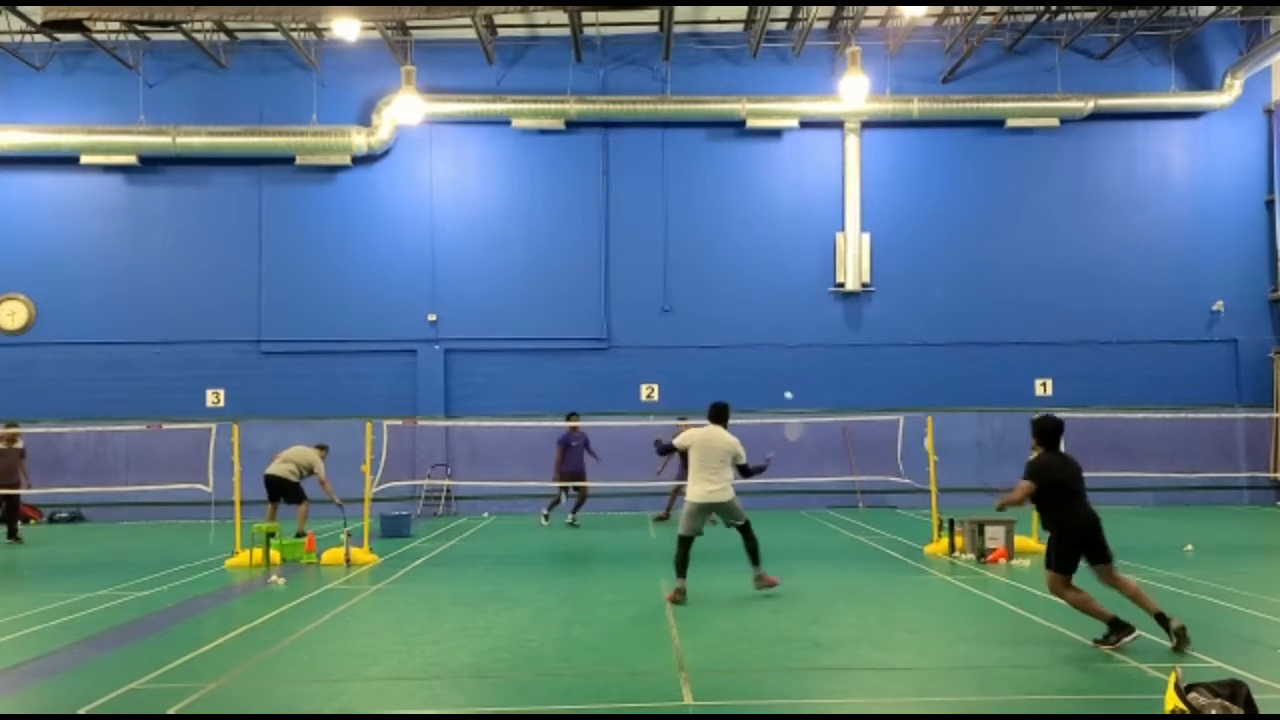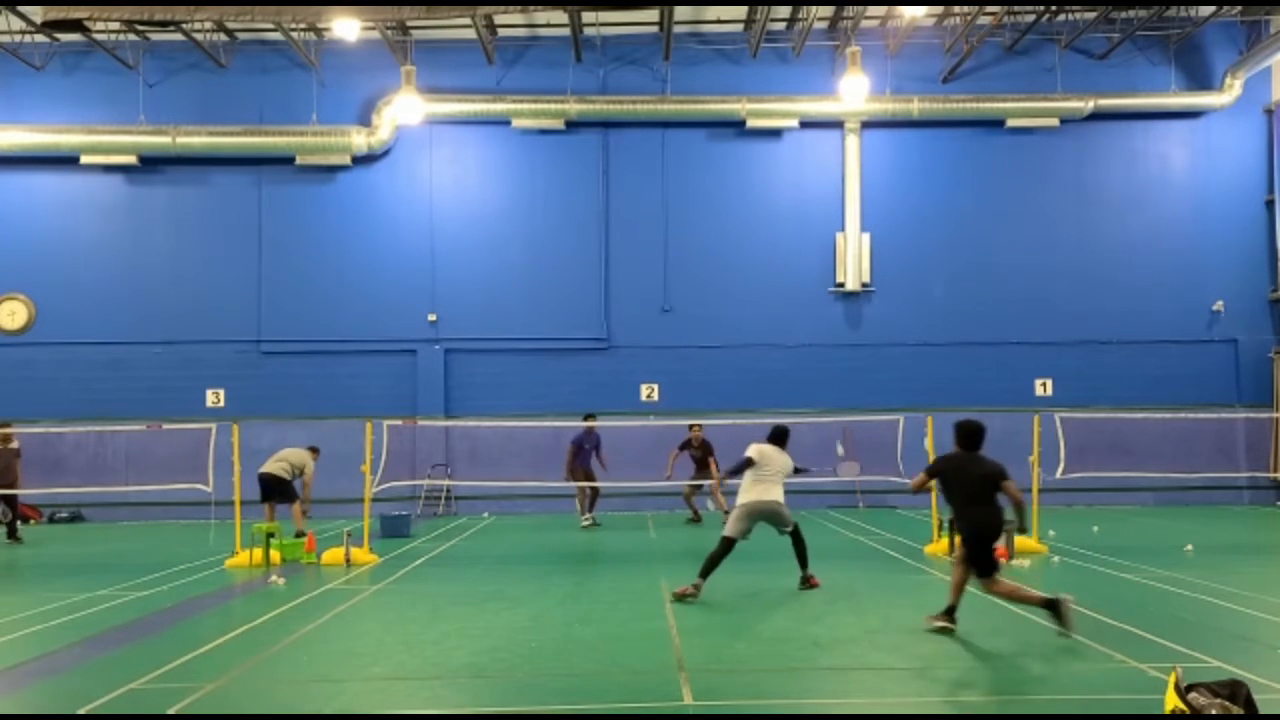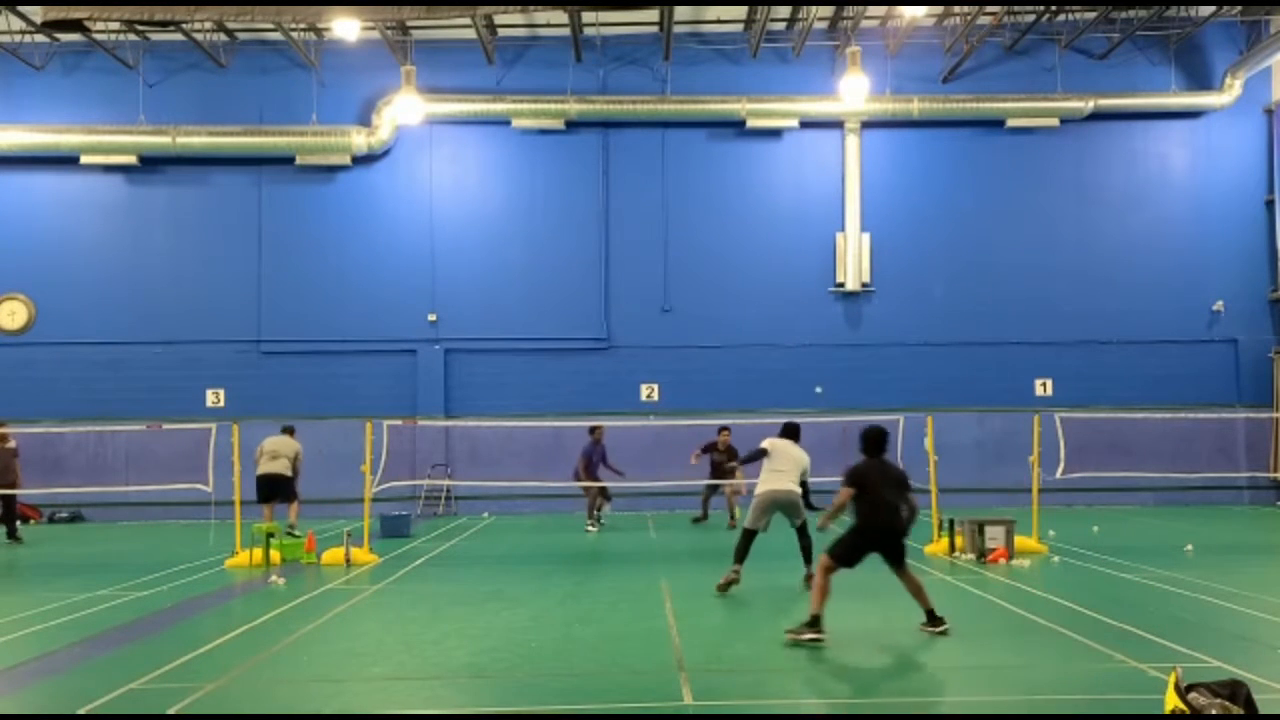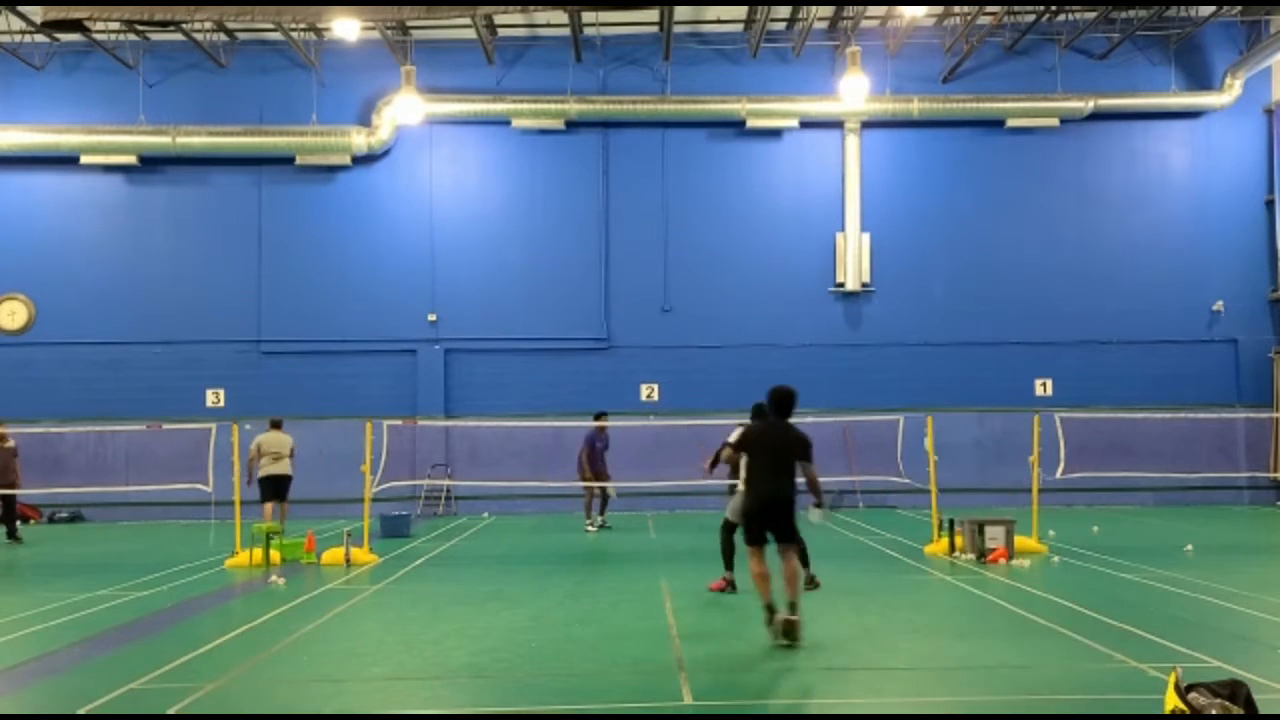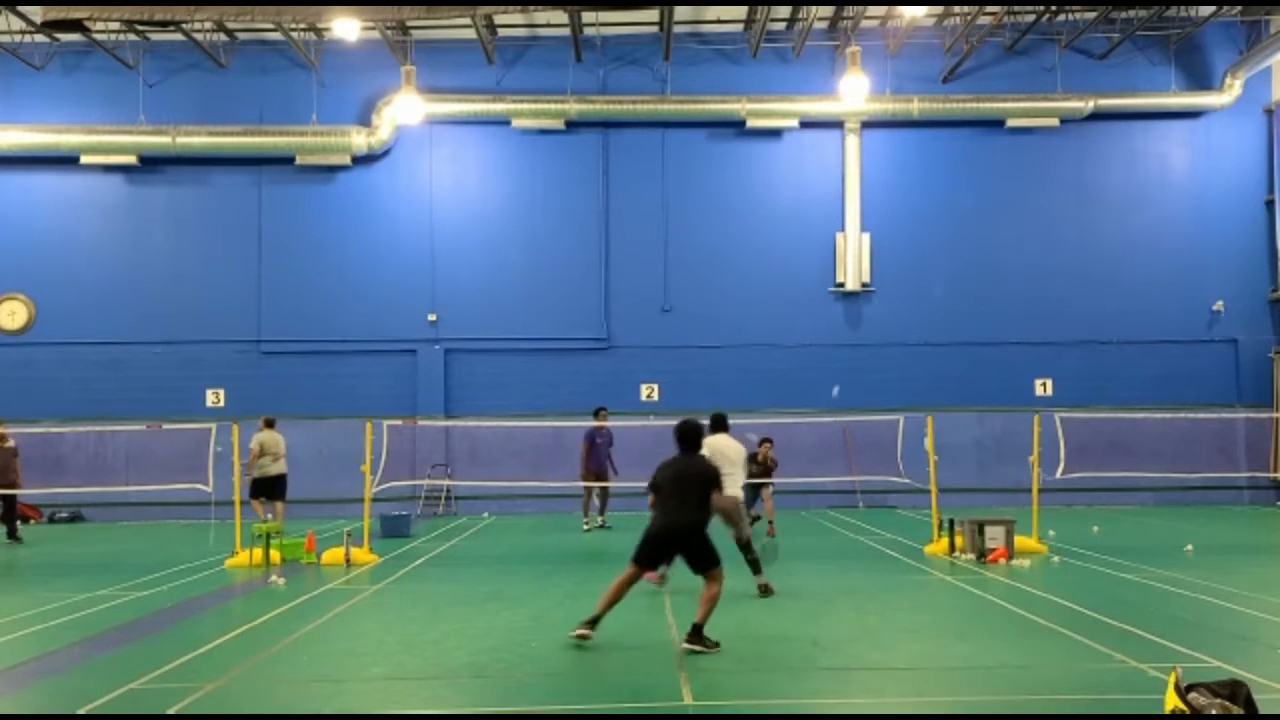
dt=0.3s
person 1, frame 1
left shoulder: (1037, 465)
right shoulder: (1069, 461)
left elbow: (1018, 498)
left wrist: (1003, 502)
left hip: (1067, 530)
right hip: (1090, 523)
left knee: (1058, 586)
right knee: (1112, 577)
left ankle: (1119, 627)
right ankle: (1167, 623)
person 1, frame 2
left shoulder: (945, 462)
right shoulder: (993, 466)
left elbow: (914, 487)
right elbow: (1016, 497)
left wrist: (926, 485)
right wrist: (1021, 522)
left hip: (974, 528)
right hip: (992, 524)
left knee: (991, 584)
right knee: (962, 558)
left ankle: (1053, 604)
right ankle: (948, 615)
person 1, frame 3
left shoulder: (857, 471)
right shoulder: (898, 472)
left elbow: (841, 501)
right elbow: (912, 506)
left wrist: (824, 519)
right wrist: (904, 527)
left hip: (867, 529)
right hip: (894, 529)
left knee: (823, 567)
right knee: (902, 571)
left ankle: (814, 625)
right ankle: (934, 619)
person 1, frame 4
left shoulder: (752, 431)
right shoulder: (800, 438)
left elbow: (727, 457)
right elbow: (810, 476)
right wrist: (818, 497)
left hip: (755, 500)
right hip: (784, 502)
left knee: (756, 557)
right knee: (789, 555)
left ankle: (772, 612)
right ankle: (793, 611)
person 1, frame 5
left shoulder: (664, 468)
right shoulder: (708, 469)
left elbow: (652, 503)
right elbow: (718, 505)
left hip: (660, 528)
right hip: (689, 531)
left knee: (628, 577)
right knee: (715, 580)
left ankle: (590, 624)
right ankle: (695, 635)
person 2, frame 1
left shoulder: (692, 434)
right shoulder: (733, 442)
left elbow: (663, 451)
right elbow: (746, 473)
left wrist: (658, 443)
right wrist: (763, 466)
left hip: (696, 497)
right hip: (723, 497)
left knee: (684, 543)
right knee: (746, 530)
left ankle: (680, 588)
right ankle: (759, 576)
person 2, frame 2
left shoulder: (757, 448)
right shoulder: (788, 461)
left elbow: (746, 462)
left wrist: (727, 474)
right wrist: (800, 470)
left hip: (747, 504)
right hip: (775, 503)
left knee: (723, 546)
right knee: (796, 534)
left ankle: (695, 586)
right ankle: (806, 577)
person 2, frame 3
left shoulder: (771, 442)
right shoulder: (804, 457)
left elbow: (759, 452)
right elbow: (803, 486)
left wrist: (739, 463)
right wrist: (808, 504)
left hip: (766, 493)
right hip: (791, 494)
left knee: (747, 535)
right knee: (802, 530)
left ankle: (735, 572)
right ankle: (809, 575)
person 2, frame 4
left shoulder: (742, 432)
left elbow: (724, 450)
left wrist: (711, 466)
left knee: (726, 530)
left ankle: (728, 579)
right ankle: (809, 576)
person 2, frame 5
left shoulder: (707, 443)
right shoulder: (740, 448)
right hip: (733, 498)
right knee: (744, 542)
left ankle: (662, 573)
right ankle: (762, 583)
